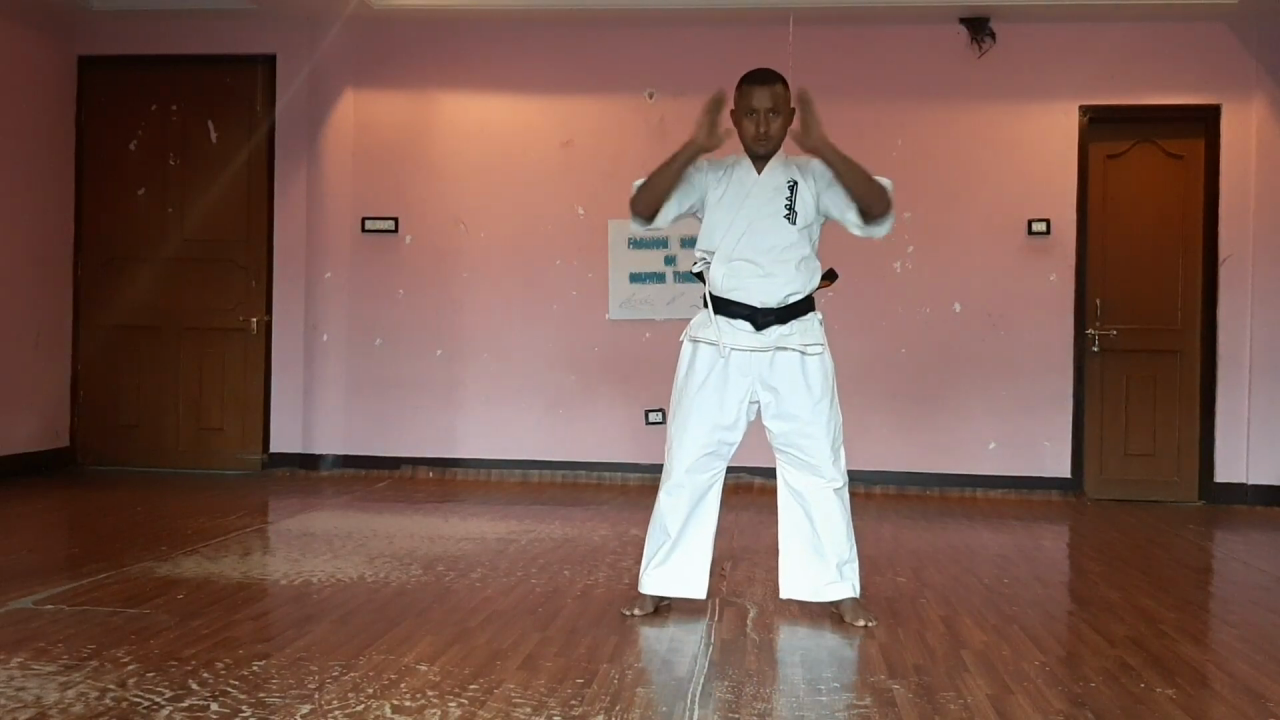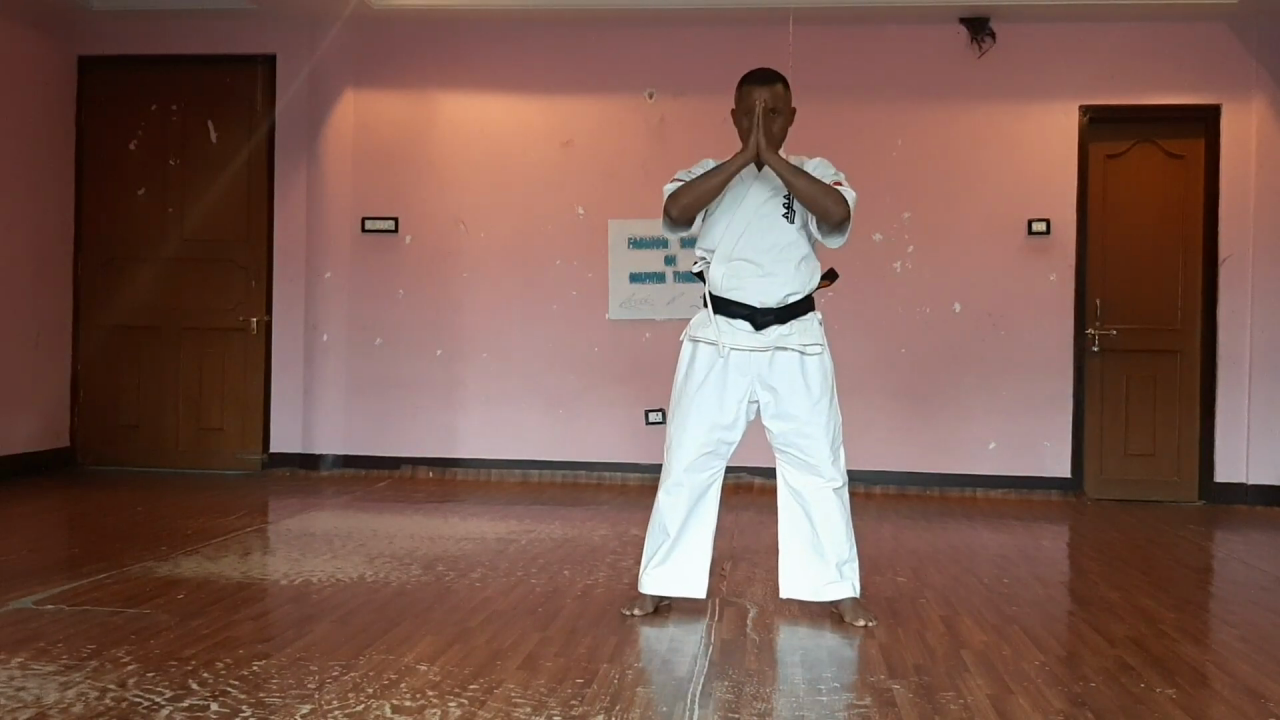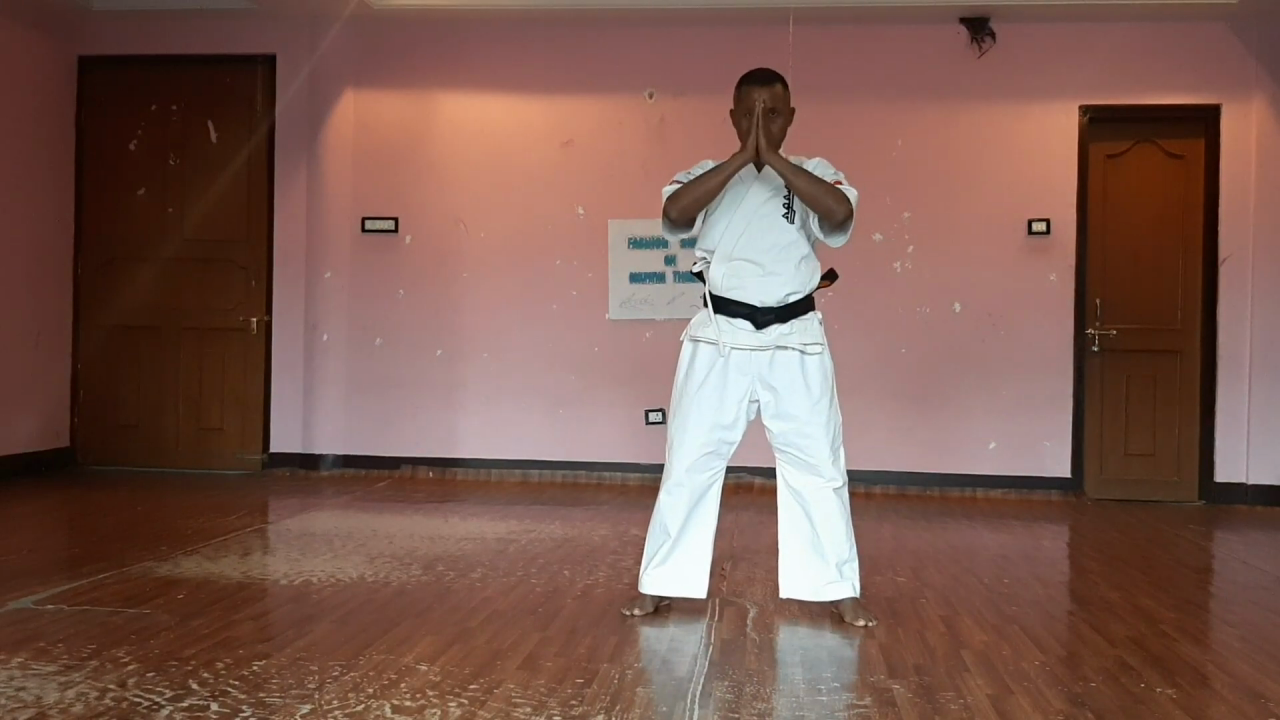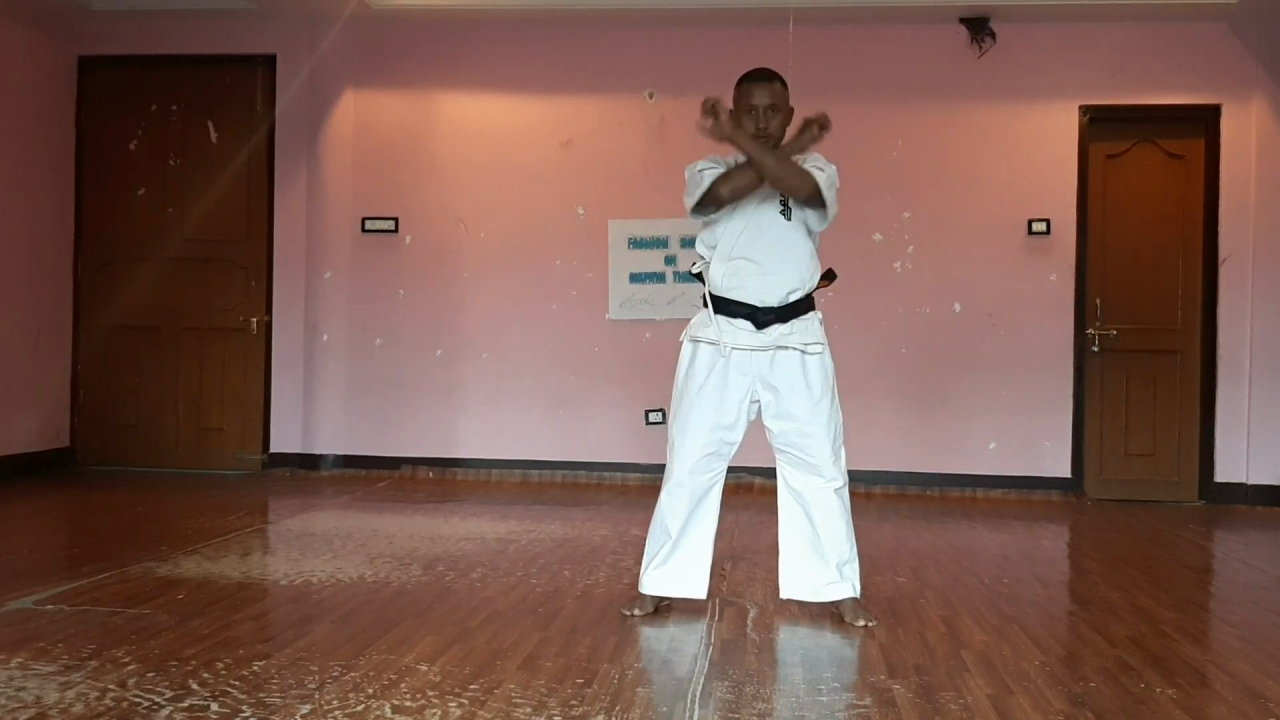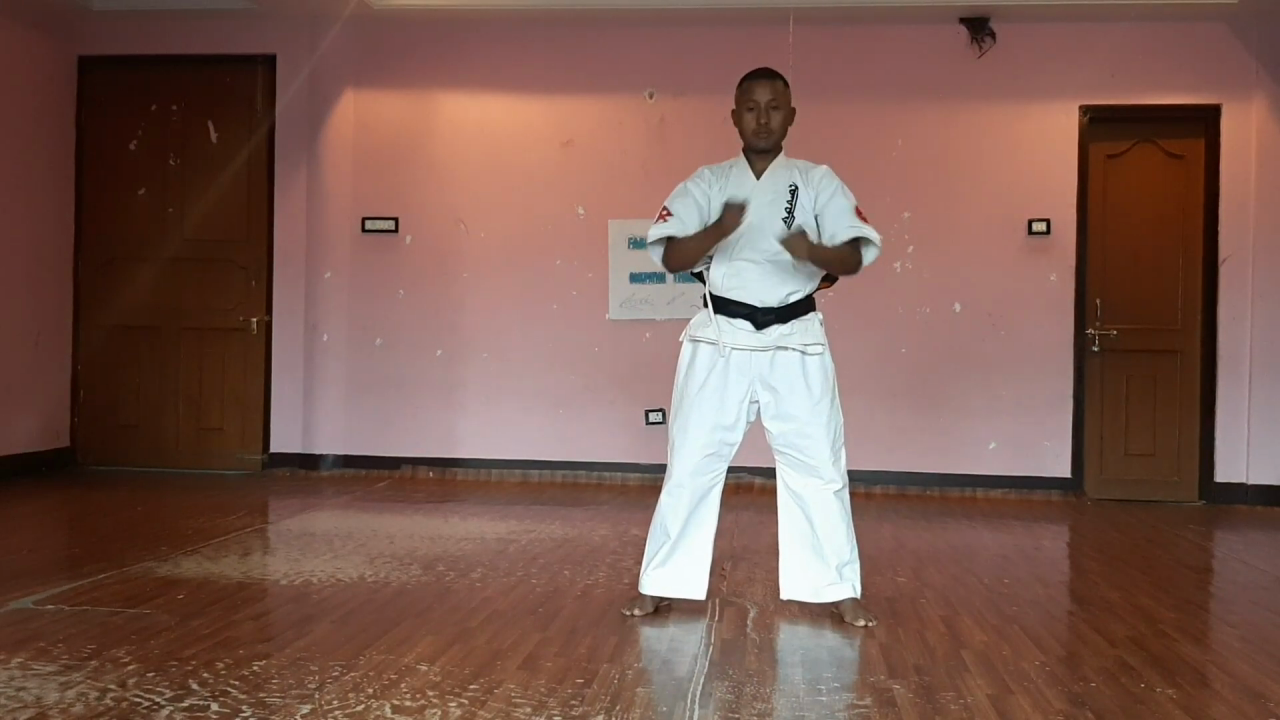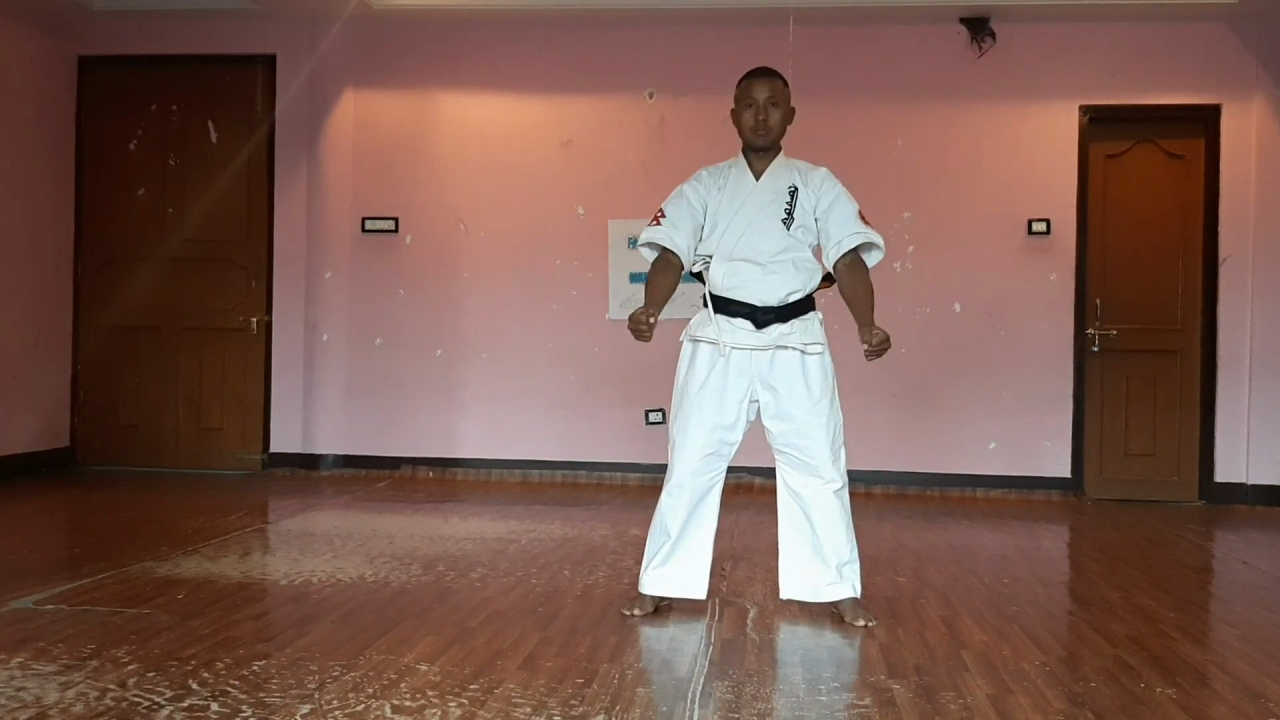
dt=0.3s
person 1, frame 1
left shoulder: (815, 176)
right shoulder: (708, 176)
left elbow: (878, 212)
right elbow: (643, 209)
left wrist: (823, 149)
right wrist: (694, 147)
left hip: (794, 340)
right hip: (718, 338)
left knee: (818, 466)
right knee: (689, 463)
left ankle: (841, 591)
right ankle: (659, 584)
person 1, frame 2
left shoulder: (814, 174)
right shoulder: (709, 174)
left elbow: (837, 218)
right elbow: (675, 212)
left wrist: (773, 159)
right wrist: (743, 156)
left hip: (794, 339)
right hip: (719, 338)
left knee: (818, 465)
right knee: (688, 462)
left ankle: (839, 590)
right ankle: (657, 584)
person 1, frame 3
left shoulder: (813, 173)
right shoulder: (709, 174)
left elbow: (840, 216)
right elbow: (674, 214)
left wrist: (774, 158)
right wrist: (742, 156)
left hip: (794, 340)
right hip: (719, 338)
left knee: (817, 465)
right knee: (689, 462)
left ankle: (840, 590)
right ankle: (658, 583)
person 1, frame 4
left shoulder: (813, 165)
right shoulder: (710, 166)
left elbow: (808, 194)
right elbow: (721, 199)
left wrist: (742, 143)
right wrist: (790, 148)
left hip: (794, 338)
right hip: (719, 337)
left knee: (818, 465)
right knee: (691, 463)
left ankle: (838, 589)
right ankle: (659, 584)
person 1, frame 5
left shoulder: (818, 181)
right shoulder: (706, 182)
left elbow: (854, 252)
right elbow: (672, 256)
left wrist: (817, 254)
right wrist: (717, 233)
left hip: (794, 340)
right hip: (719, 339)
left knee: (818, 466)
right knee: (691, 464)
left ankle: (839, 590)
right ankle: (659, 584)
person 1, frame 6
left shoulder: (818, 185)
right shoulder: (704, 186)
left elbow: (848, 256)
right elbow: (671, 253)
left wrist: (866, 324)
right wrist: (650, 309)
left hip: (795, 341)
right hip: (719, 339)
left knee: (818, 466)
right knee: (692, 463)
left ankle: (841, 590)
right ankle: (658, 584)
